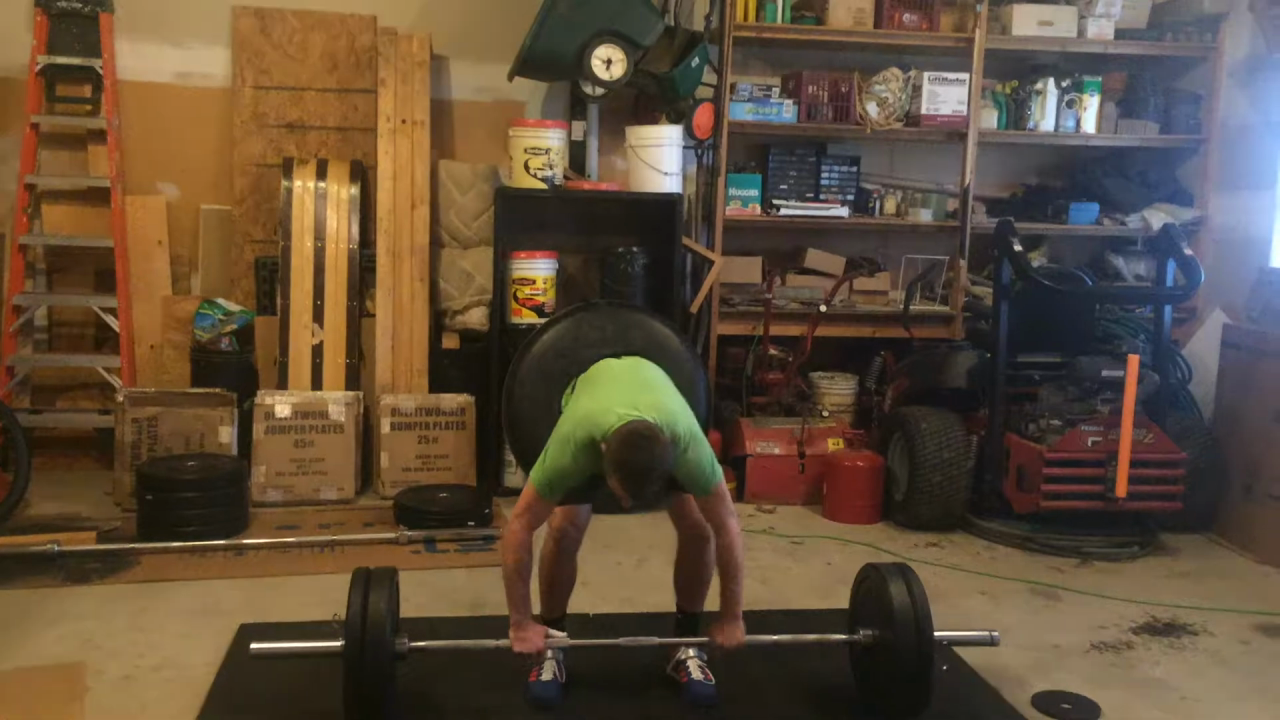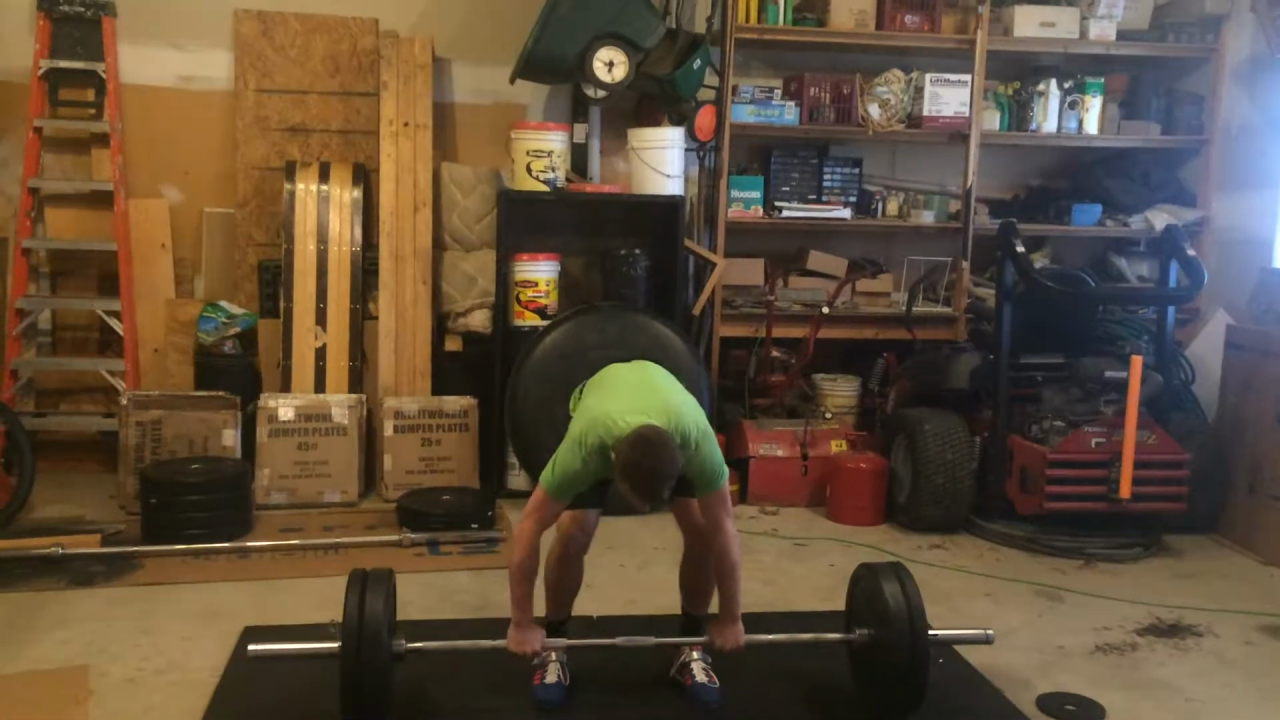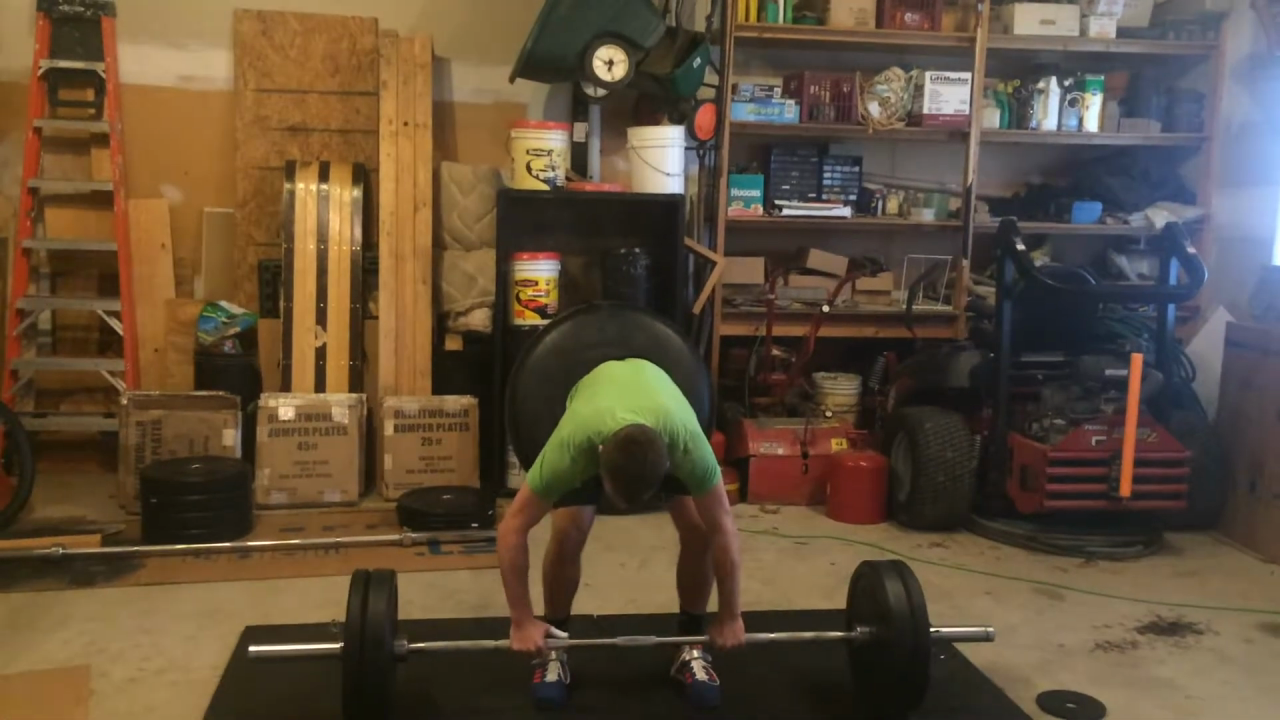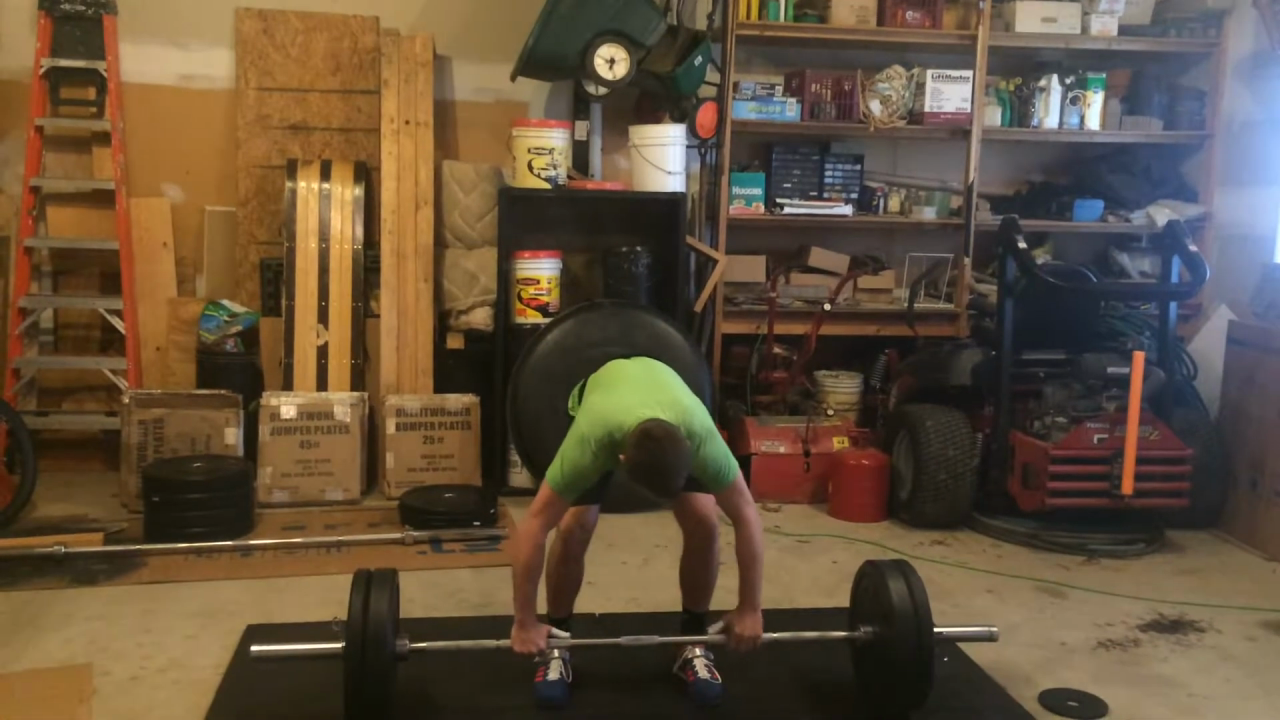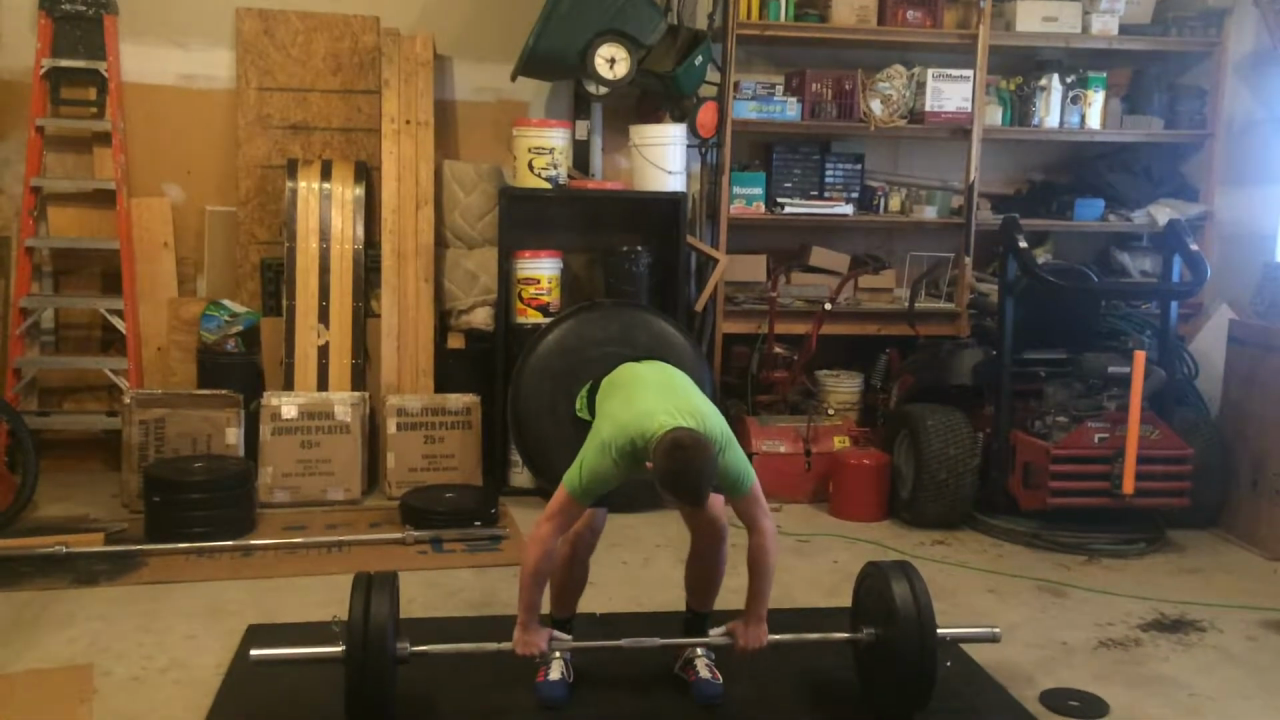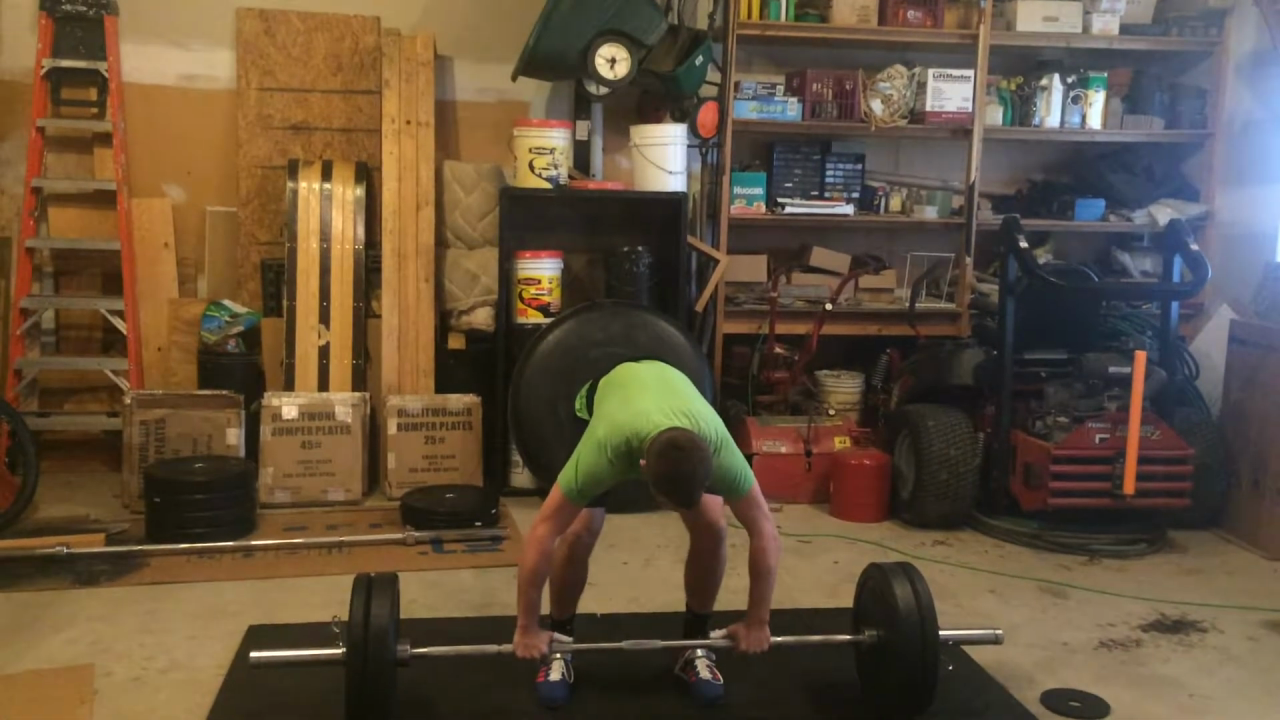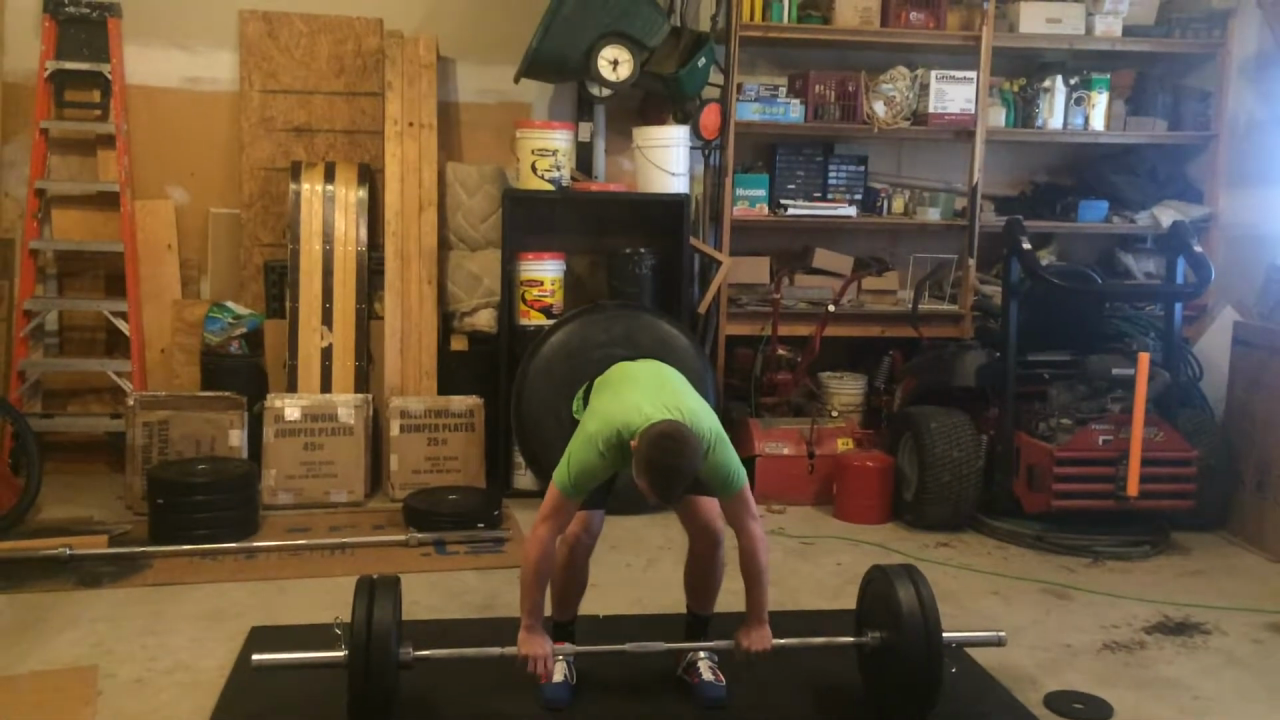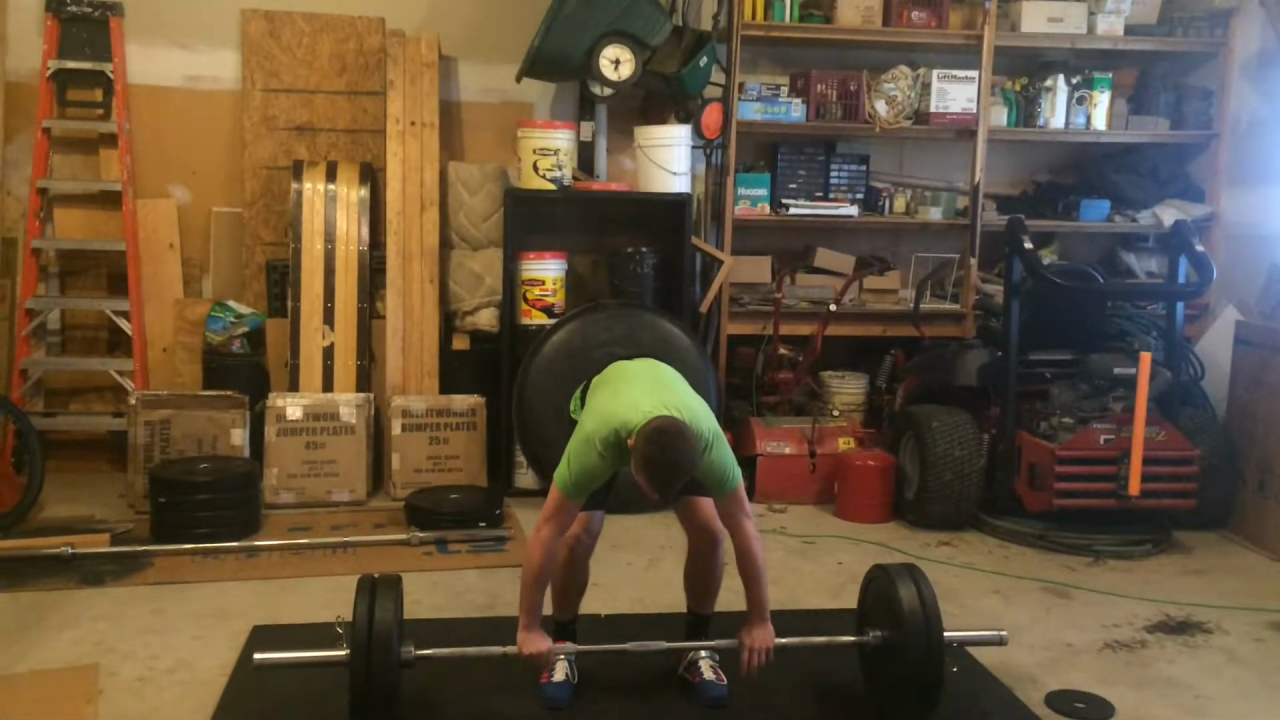
dt=0.4s
person 1, frame 1
left shoulder: (688, 444)
right shoulder: (573, 444)
left elbow: (726, 526)
right elbow: (518, 527)
left wrist: (731, 617)
right wrist: (521, 621)
left knee: (697, 529)
right knee: (564, 531)
left ankle: (686, 646)
right ankle: (551, 648)
person 1, frame 2
left shoulder: (698, 444)
right shoulder: (585, 447)
left elbow: (722, 529)
right elbow: (529, 527)
left wrist: (730, 618)
right wrist: (521, 622)
right hip: (597, 411)
left knee: (702, 531)
right knee: (571, 536)
left ankle: (691, 649)
right ankle: (553, 649)
person 1, frame 3
left shoulder: (687, 443)
right shoulder: (572, 446)
left elbow: (721, 527)
right elbow: (512, 526)
left wrist: (730, 616)
right wrist: (522, 620)
left knee: (698, 530)
right knee: (567, 534)
left ankle: (691, 647)
right ankle: (553, 650)
person 1, frame 4
left shoulder: (702, 440)
right shoulder: (590, 442)
left elbow: (746, 517)
right elbow: (533, 526)
left wrist: (750, 608)
right wrist: (525, 622)
left knee: (704, 526)
right knee: (572, 531)
left ankle: (694, 644)
right ankle: (557, 647)
person 1, frame 5
left shoulder: (722, 447)
right shoulder: (611, 449)
left elbow: (762, 526)
right elbow: (547, 530)
left wrist: (755, 619)
right wrist: (527, 624)
left knee: (713, 528)
right knee: (580, 534)
left ankle: (695, 644)
right ankle: (558, 647)
person 1, frame 6
left shoulder: (718, 449)
right shoulder: (605, 448)
left elbow: (764, 530)
right elbow: (542, 532)
left wrist: (757, 622)
right wrist: (527, 627)
left knee: (711, 529)
right knee: (577, 534)
left ankle: (695, 645)
right ankle: (559, 646)
person 1, frame 7
left shoulder: (711, 444)
right shoulder: (597, 443)
left elbow: (749, 527)
right elbow: (543, 531)
left wrist: (757, 622)
right wrist: (531, 628)
left knee: (709, 532)
right knee: (577, 537)
left ankle: (697, 648)
right ankle: (561, 648)
person 1, frame 8
left shoulder: (708, 442)
right shoulder: (595, 441)
left elbow: (742, 527)
right elbow: (548, 531)
left wrist: (760, 620)
right wrist: (529, 626)
left knee: (708, 532)
right knee: (578, 537)
left ankle: (697, 647)
right ankle: (562, 648)
